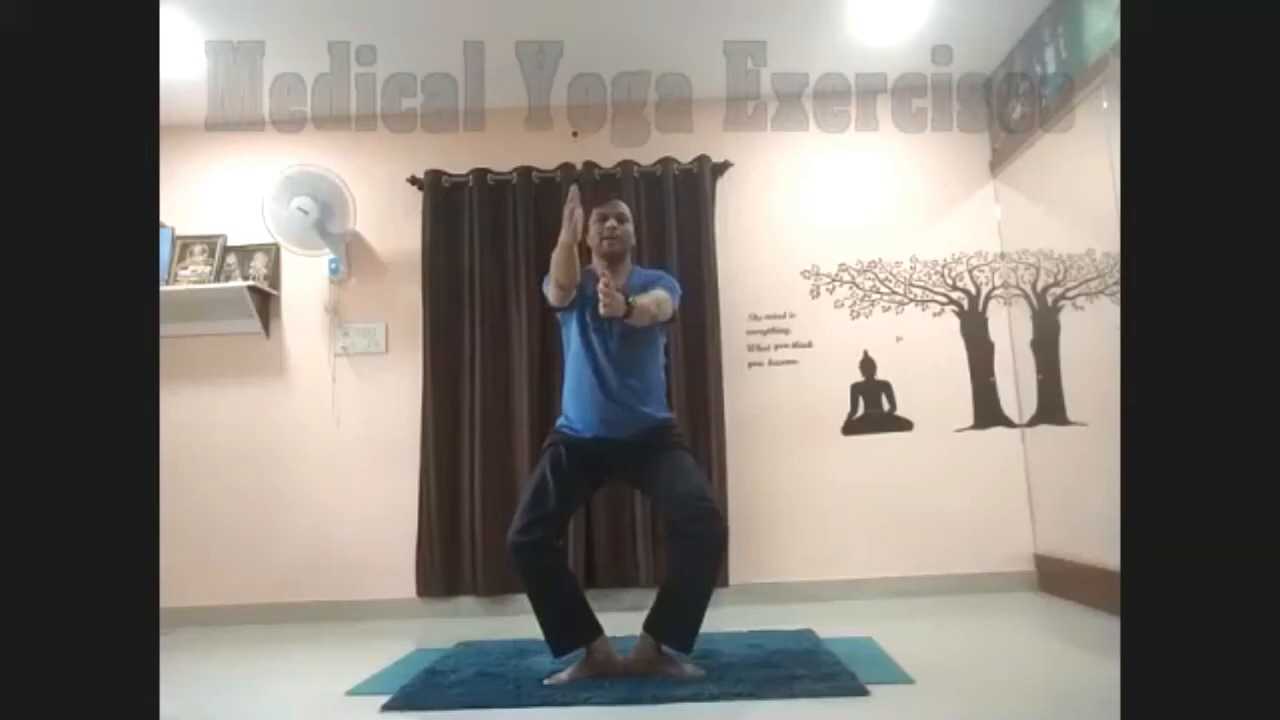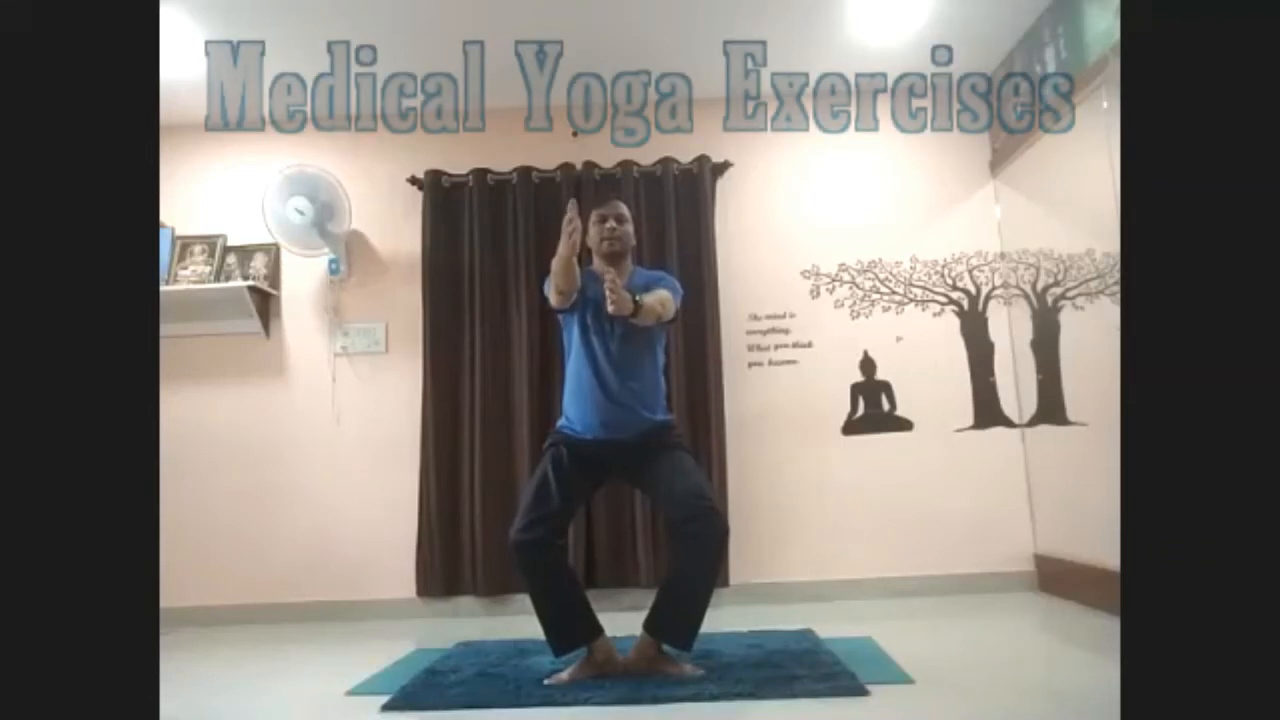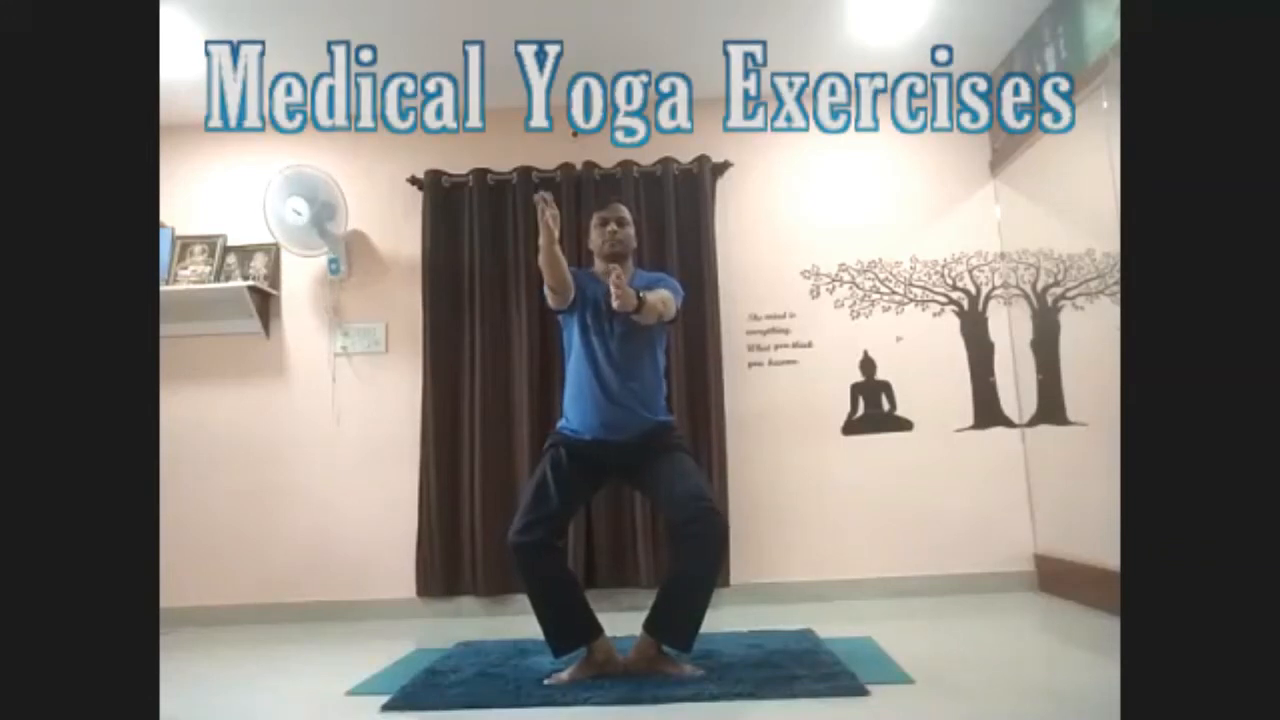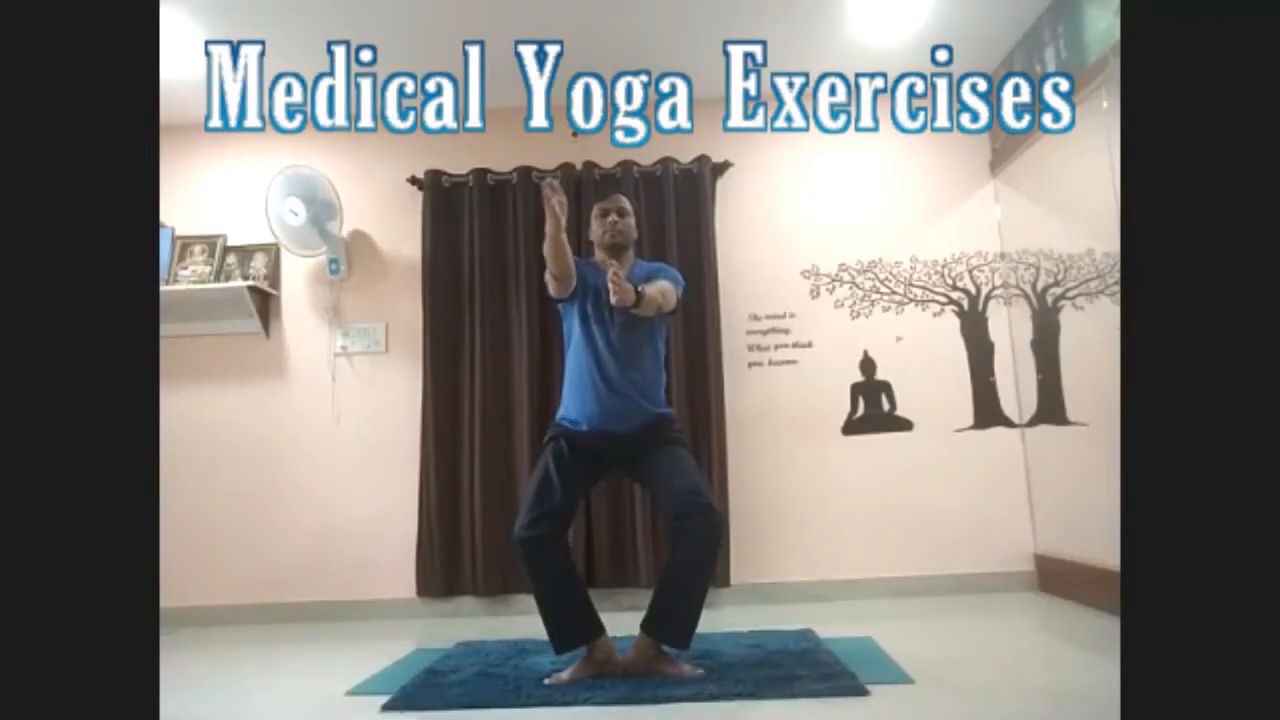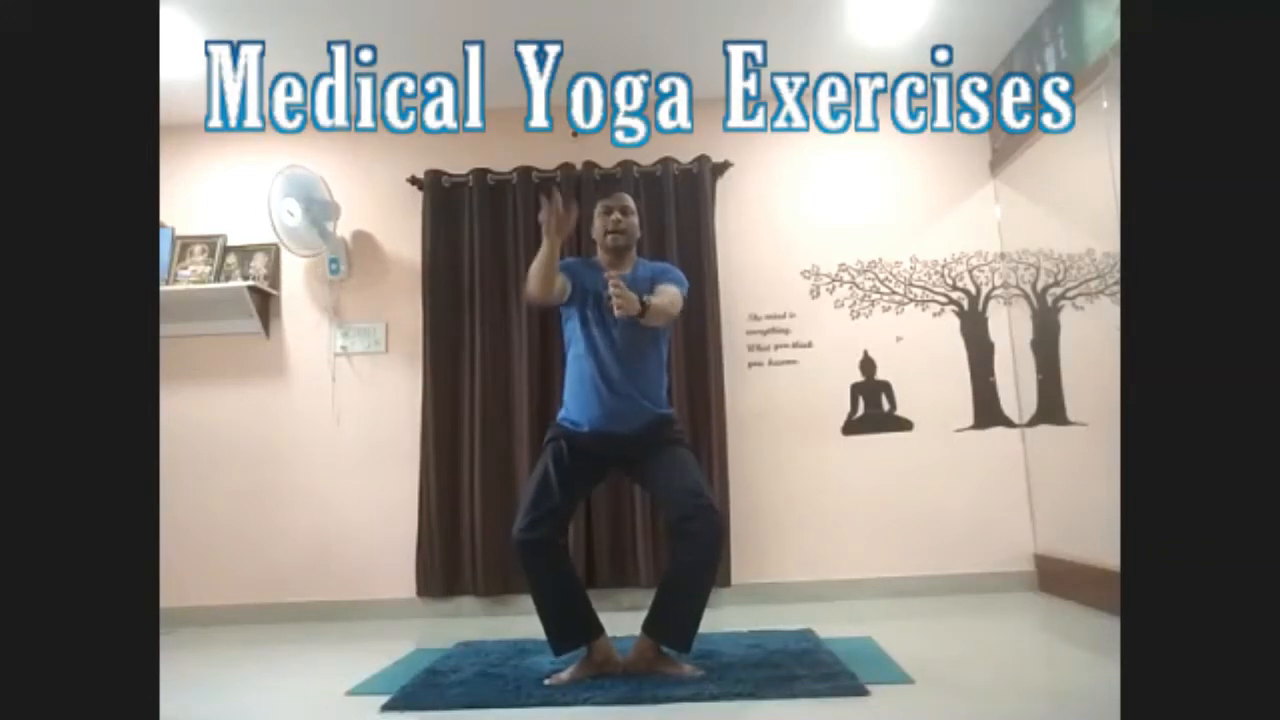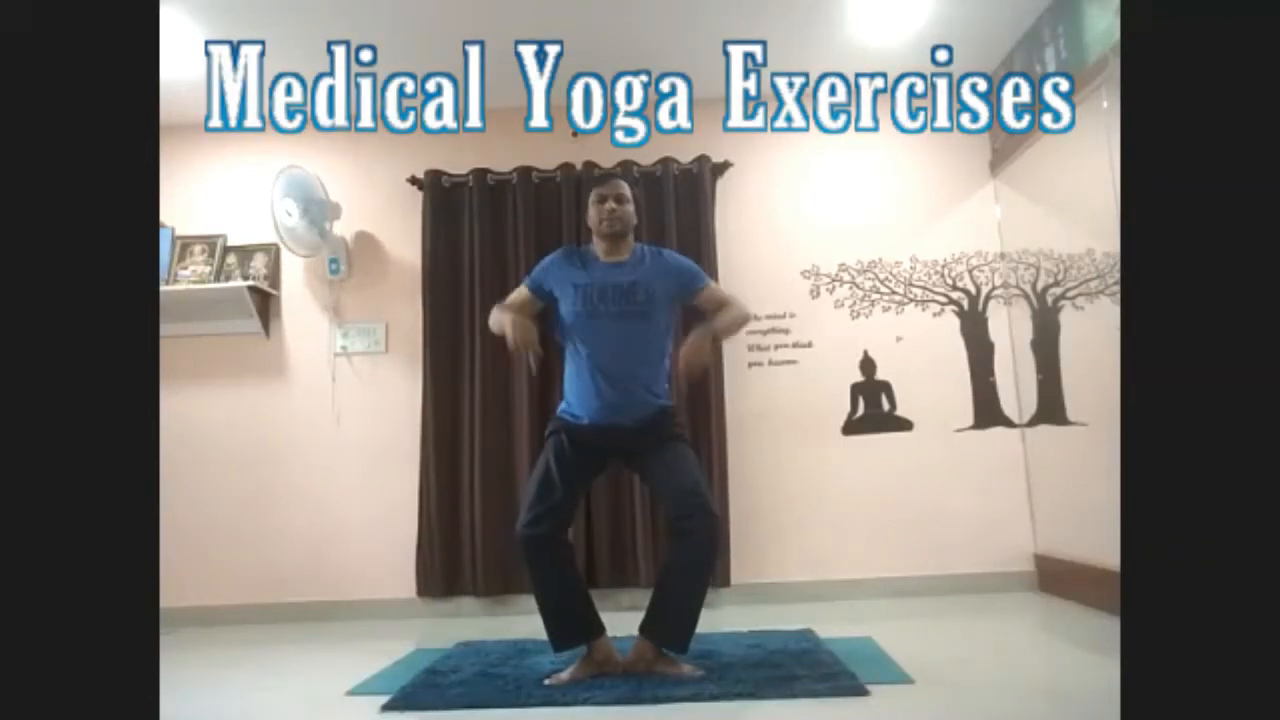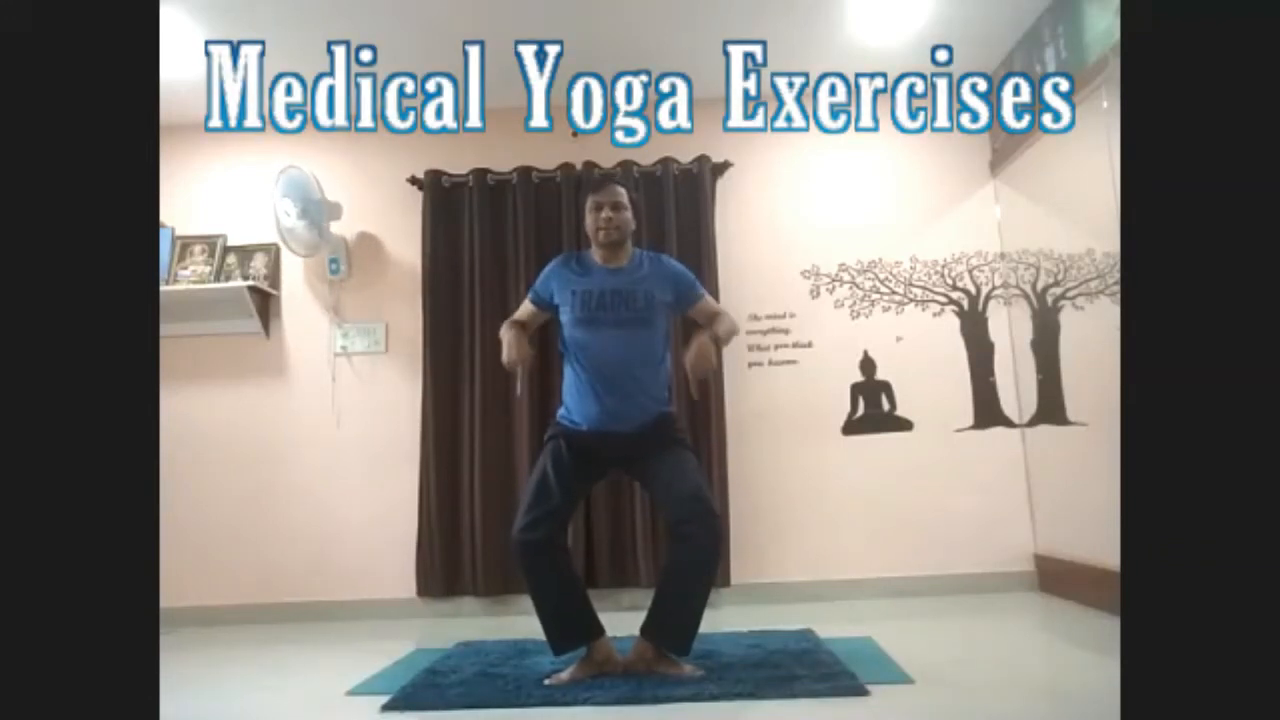
dt=0.5s
person 1, frame 1
left shoulder: (658, 282)
right shoulder: (572, 284)
left elbow: (656, 308)
right elbow: (560, 285)
left wrist: (625, 307)
right wrist: (566, 236)
left hip: (650, 434)
right hip: (578, 437)
left knee: (706, 527)
right knee: (526, 539)
left ankle: (652, 647)
right ankle: (595, 650)
person 1, frame 2
left shoulder: (659, 282)
right shoulder: (573, 286)
left elbow: (659, 307)
right elbow: (561, 289)
left wrist: (630, 305)
right wrist: (565, 247)
left hip: (650, 434)
right hip: (577, 437)
left knee: (706, 526)
right knee: (528, 536)
left ankle: (652, 646)
right ankle: (595, 649)
person 1, frame 3
left shoulder: (660, 284)
right shoulder: (575, 285)
left elbow: (661, 308)
right elbow: (555, 285)
left wrist: (634, 302)
right wrist: (548, 238)
left hip: (651, 436)
right hip: (578, 439)
left knee: (706, 526)
right knee: (527, 538)
left ankle: (653, 647)
right ankle: (594, 650)
person 1, frame 4
left shoulder: (661, 274)
right shoulder: (576, 277)
left elbow: (659, 299)
right elbow: (558, 273)
left wrist: (632, 297)
right wrist: (554, 224)
left hip: (650, 429)
right hip: (577, 431)
left knee: (701, 520)
right knee: (533, 532)
left ankle: (651, 646)
right ankle: (595, 648)
person 1, frame 5
left shoulder: (664, 274)
right shoulder: (574, 274)
left elbow: (668, 307)
right elbow: (538, 292)
left wrist: (639, 305)
right wrist: (552, 238)
left hip: (651, 430)
right hip: (577, 432)
left knee: (703, 523)
right knee: (531, 534)
left ankle: (651, 647)
right ankle: (595, 648)
person 1, frame 6
left shoulder: (668, 267)
right shoulder: (561, 267)
left elbow: (737, 311)
right elbow: (502, 313)
left wrist: (707, 333)
right wrist: (511, 320)
left hip: (653, 423)
right hip: (578, 425)
left knee: (699, 523)
right knee: (535, 530)
left ankle: (652, 647)
right ankle: (595, 648)
person 1, frame 7
left shoulder: (665, 273)
right shoulder: (561, 274)
left elbow: (723, 319)
right elbow: (518, 321)
left wrist: (709, 340)
right wrist: (512, 338)
left hip: (653, 429)
right hip: (577, 432)
left knee: (701, 527)
right knee: (531, 535)
left ankle: (654, 647)
right ankle: (594, 648)
